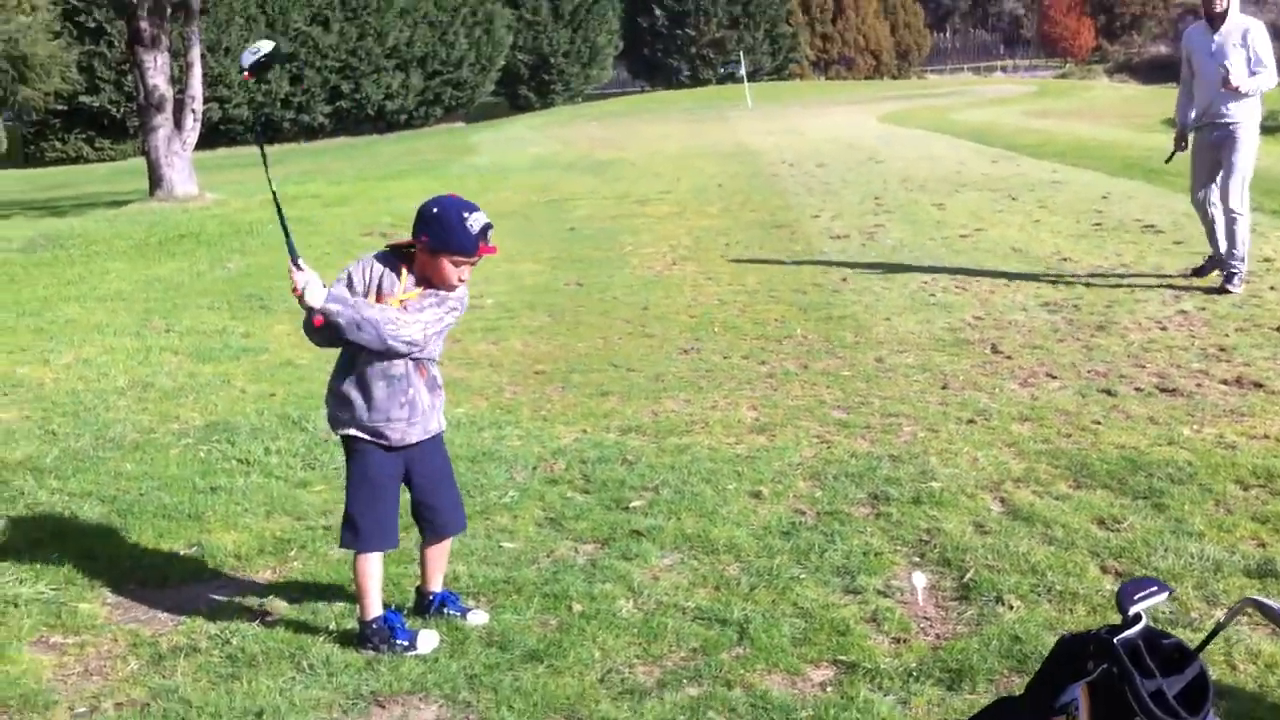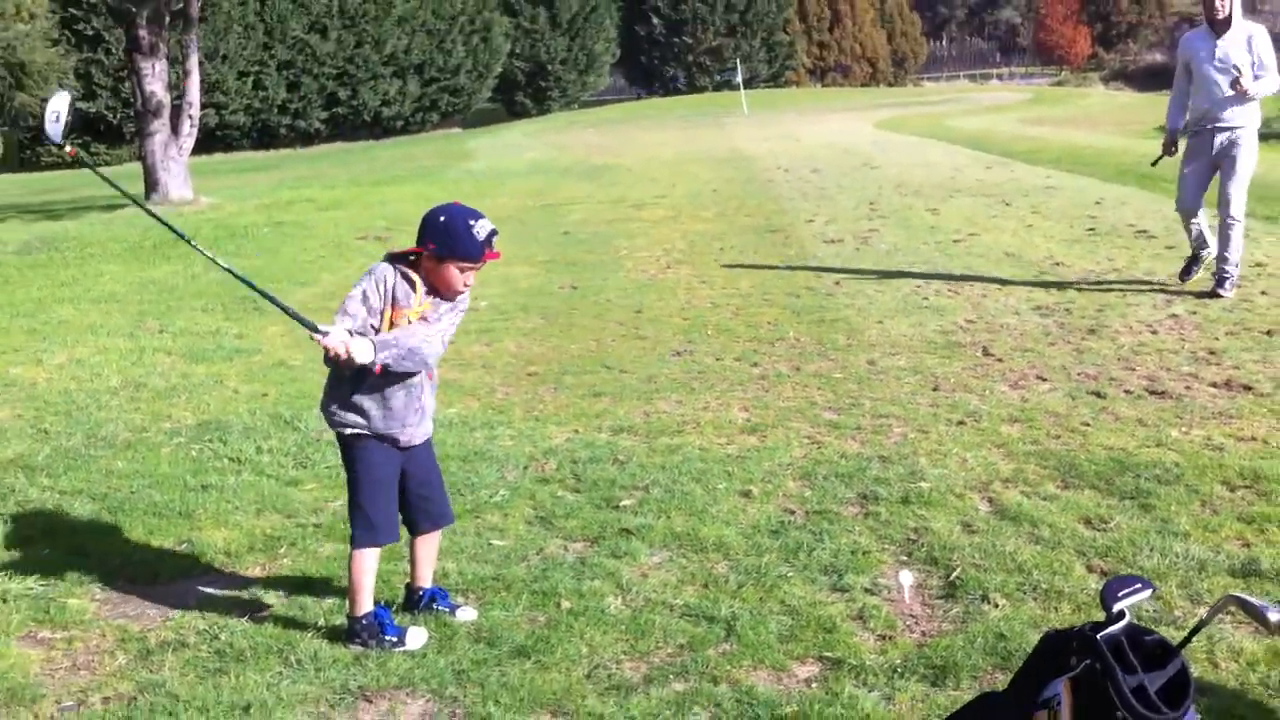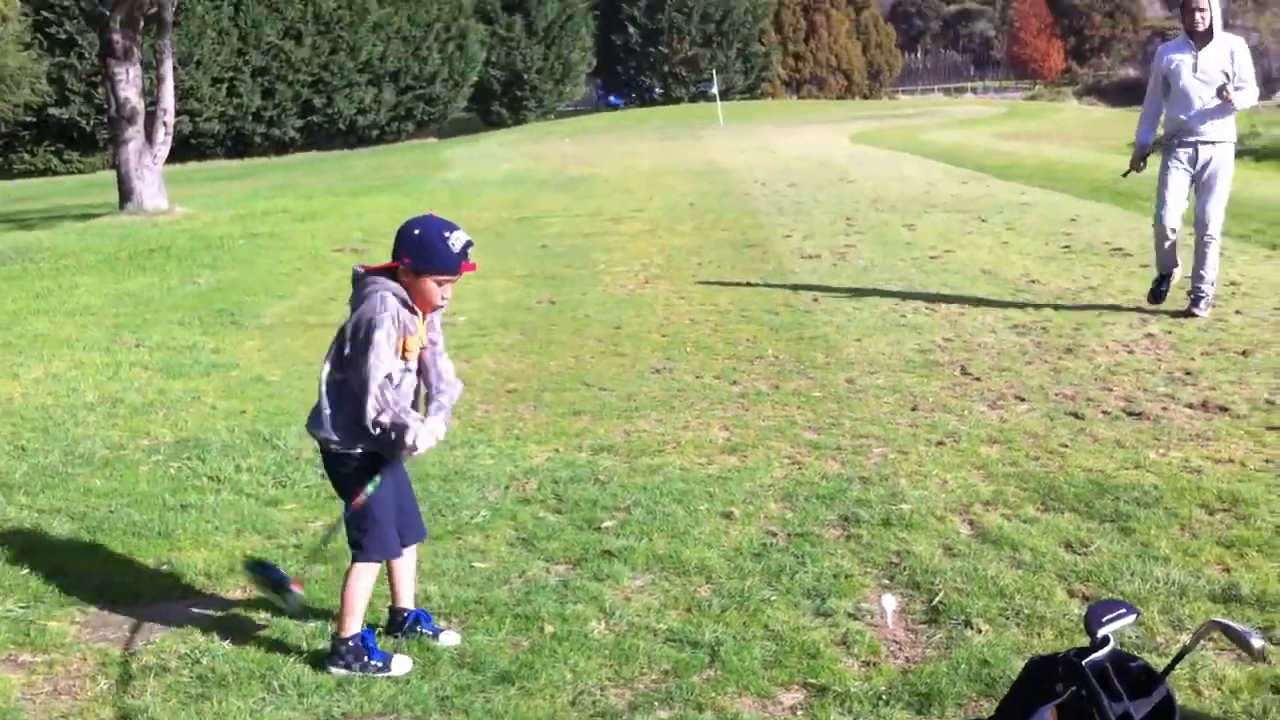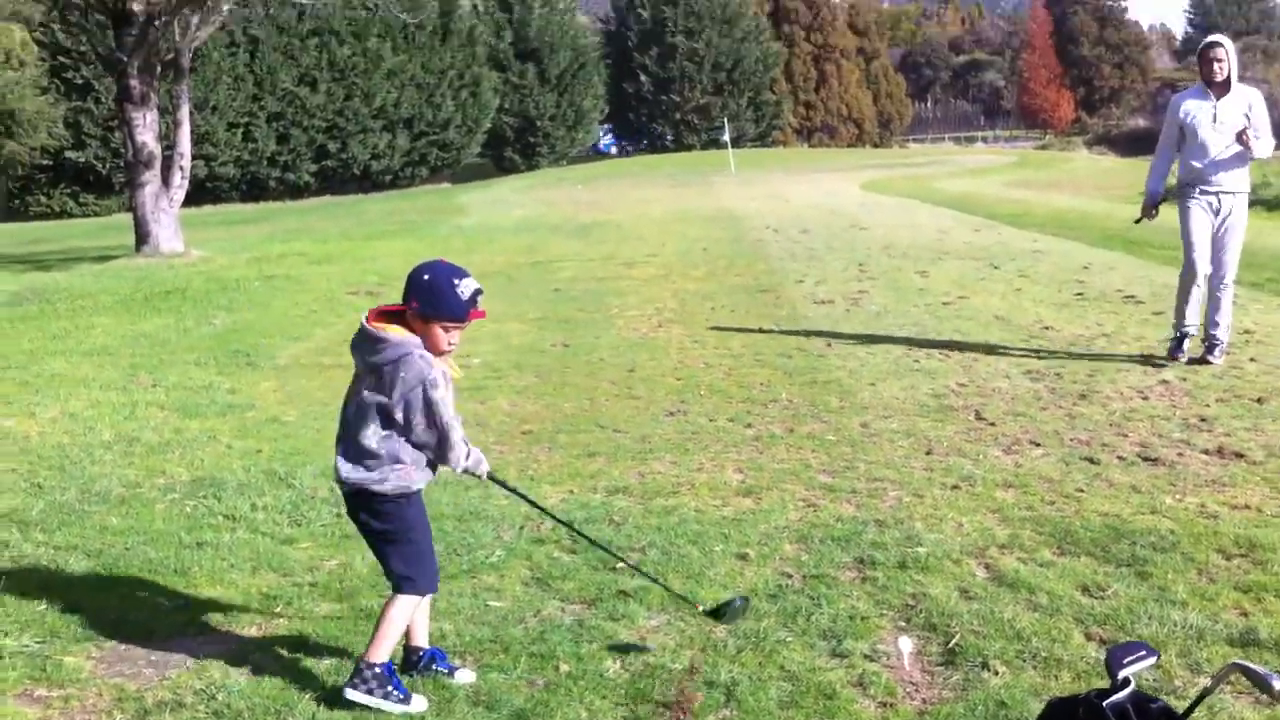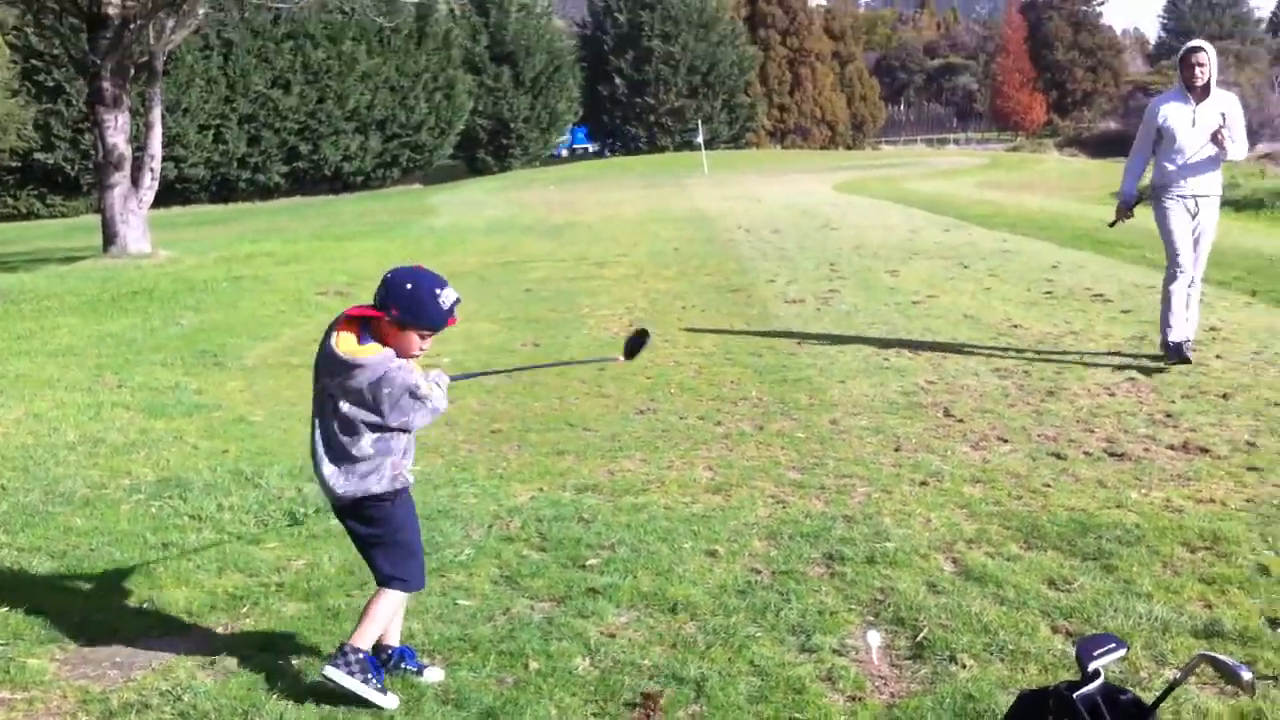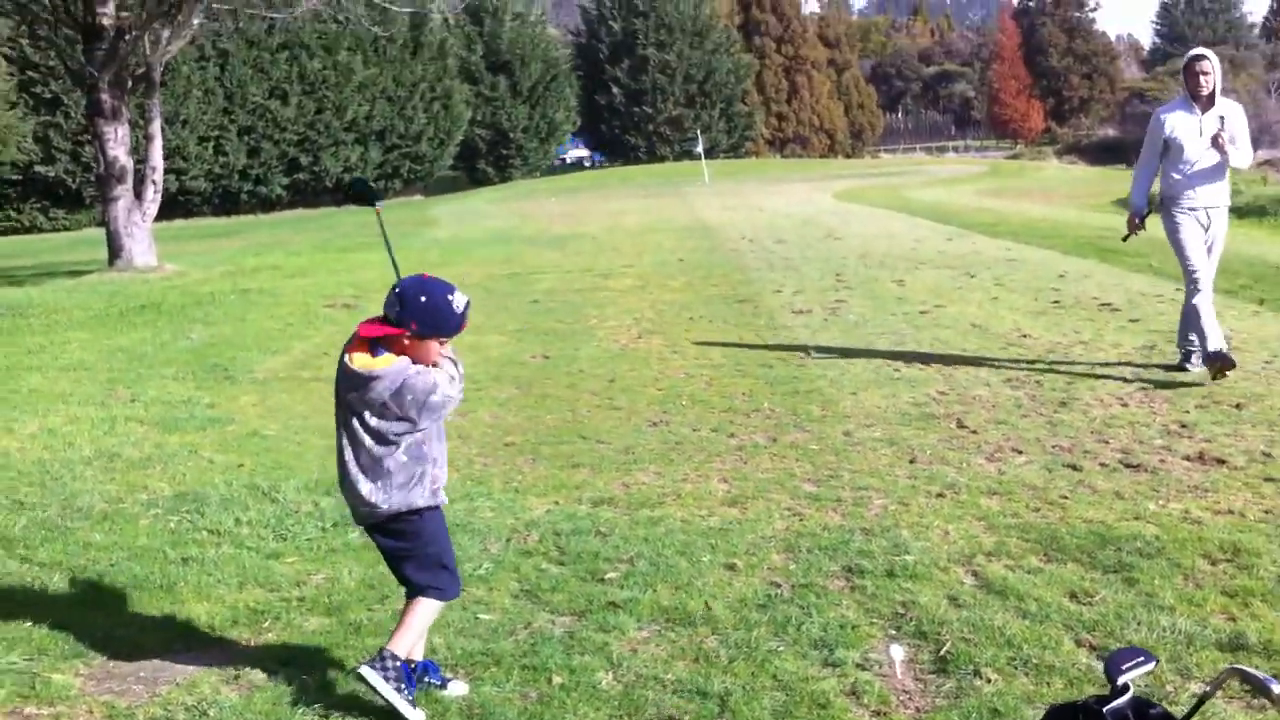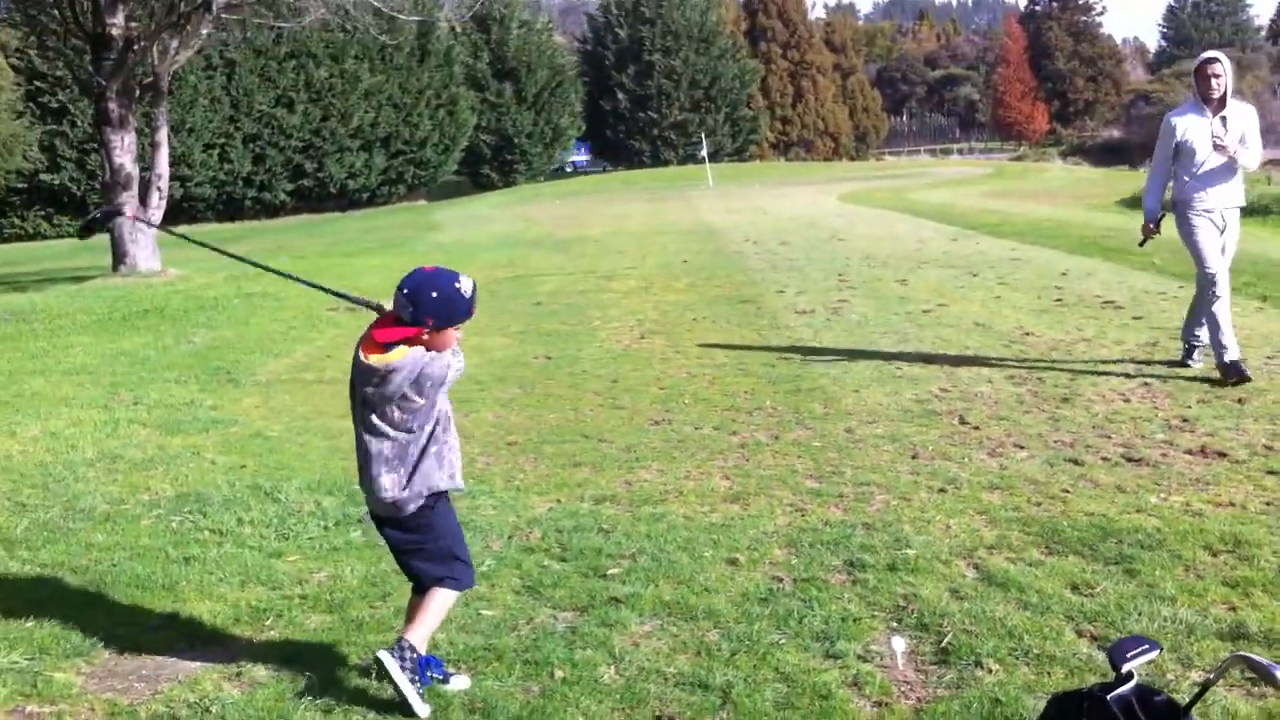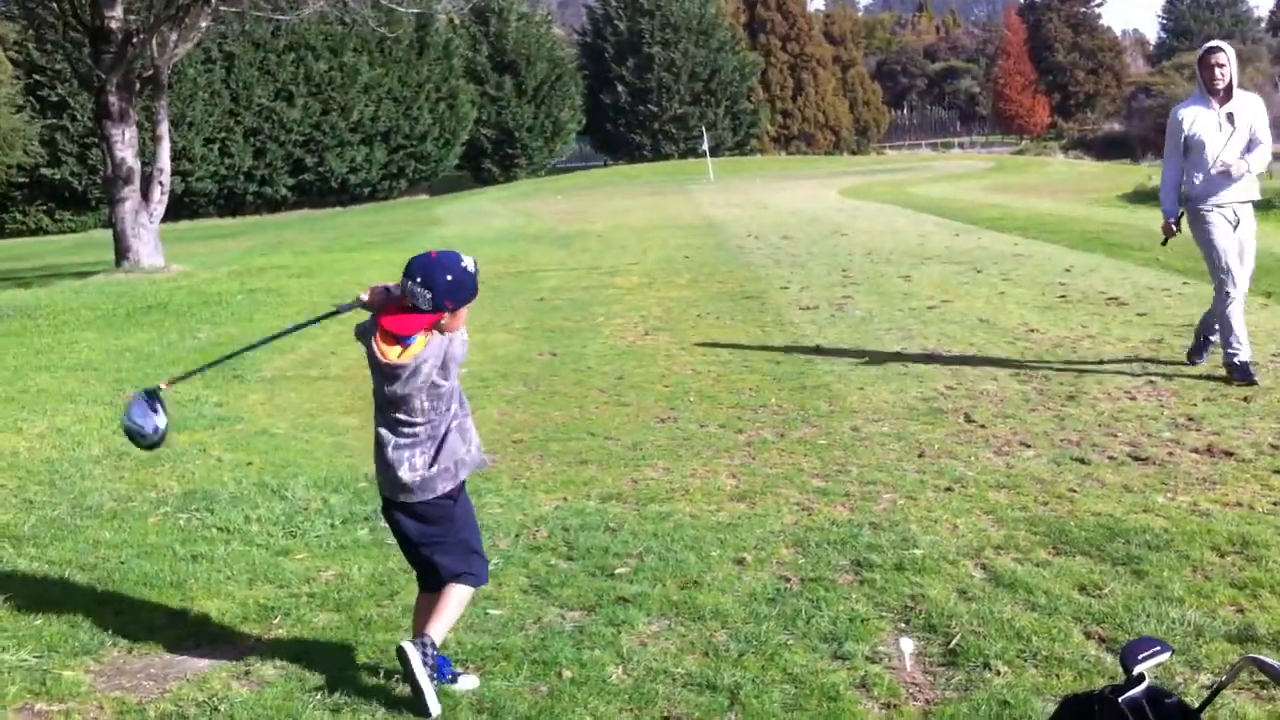
dt=0.1s
person 1, frame 1
left shoulder: (452, 298)
right shoulder: (371, 270)
left elbow: (397, 332)
right elbow: (324, 333)
left wrist: (329, 300)
right wrist: (319, 302)
left hip: (420, 426)
right hip: (367, 426)
left knee: (443, 517)
right knee: (372, 527)
left ankle: (431, 595)
right ankle: (374, 625)
person 1, frame 2
left shoulder: (454, 301)
right shoulder: (383, 279)
left elbow: (421, 352)
right elbow: (344, 333)
left wrist: (368, 348)
right wrist: (341, 345)
left hip: (409, 423)
right hip: (366, 422)
left knee: (431, 511)
right knee: (375, 524)
left ankle: (421, 591)
right ankle: (364, 622)
person 1, frame 3
left shoulder: (424, 313)
right shoulder: (381, 301)
left elbow: (442, 377)
right elbow: (378, 380)
left wrist: (435, 421)
right wrist: (408, 426)
left hip: (388, 439)
right hip: (354, 441)
left knee: (405, 530)
right knee: (376, 541)
left ankle: (404, 614)
right ankle: (349, 645)
person 1, frame 4
left shoulder: (379, 335)
right shoulder: (419, 366)
right elbow: (442, 435)
right wrist: (466, 458)
left hip: (367, 477)
right hip: (387, 485)
left knee: (416, 570)
right knee: (416, 580)
left ankle: (418, 653)
right ankle: (369, 674)
person 1, frame 5
left shoulder: (340, 338)
right shoulder: (395, 376)
right elbow: (429, 405)
left wrist: (422, 381)
right wrist: (437, 384)
left hip: (349, 480)
right hip: (377, 486)
left knee: (396, 568)
right knee: (404, 575)
left ankle: (388, 650)
right ankle: (353, 657)
person 1, frame 6
left shoulder: (357, 352)
right shoulder: (418, 384)
right elbow: (449, 388)
right wrist: (448, 364)
left hip: (372, 497)
right hip: (406, 502)
left knee: (421, 581)
right knee: (438, 583)
left ankle: (412, 666)
right ankle: (390, 661)
person 1, frame 7
left shoulder: (372, 348)
right shoulder: (428, 369)
right elbow: (453, 360)
left wrist: (408, 314)
left hip: (386, 491)
right hip: (420, 493)
left knee: (428, 575)
right knee: (452, 575)
left ankle: (418, 660)
right ankle: (405, 651)
person 1, frame 8
left shoulder: (381, 339)
right shoulder: (449, 350)
left wrist: (388, 302)
right wrist: (394, 303)
left hip: (396, 485)
right hip: (438, 487)
left knee: (434, 573)
right knee: (465, 571)
left ankle: (425, 658)
right ankle: (425, 645)
person 2, frame 1
left shoulder: (1250, 29)
right shoulder: (1192, 35)
left elbow: (1269, 75)
left wrist: (1242, 85)
right wrist: (1182, 125)
left hip: (1241, 126)
right hip: (1206, 127)
left knee: (1234, 199)
right knee: (1201, 196)
left ankle: (1235, 269)
right ankle: (1220, 254)
person 2, frame 2
left shoulder: (1254, 34)
right shoulder: (1190, 41)
right elbow: (1181, 88)
left wrist: (1251, 88)
right wrist: (1172, 130)
left hip: (1241, 133)
right hip: (1202, 132)
left knee: (1232, 208)
right knee: (1186, 204)
left ankle: (1227, 274)
right ankle: (1202, 249)
person 2, frame 3
left shoulder: (1233, 47)
right shoulder: (1166, 53)
left elbow: (1251, 91)
right elbow: (1153, 101)
left wrist: (1234, 98)
right wrist: (1142, 145)
left hip: (1218, 148)
right hip: (1178, 147)
left knee: (1209, 226)
right knee: (1166, 220)
left ankle: (1202, 293)
right ankle: (1166, 270)
person 2, frame 4
left shoulder: (1251, 99)
right shoulder: (1182, 103)
left elbow: (1267, 145)
right elbow: (1166, 150)
left wrist: (1252, 146)
right wrist: (1152, 193)
left hip: (1235, 197)
right hip: (1195, 194)
left knee: (1224, 275)
right knee: (1196, 264)
left ankle: (1216, 341)
right ankle: (1182, 332)
person 2, frame 5
left shoulder: (1227, 103)
right shoulder: (1160, 106)
left elbow: (1241, 148)
right elbow: (1140, 152)
left wrist: (1226, 147)
right wrist: (1127, 195)
left hip: (1207, 199)
right hip: (1170, 196)
left knee: (1193, 275)
right knee: (1179, 264)
left ankle: (1183, 338)
right ankle: (1172, 339)
person 2, frame 6
left shoulder: (1232, 112)
right shoulder: (1165, 116)
left elbow: (1245, 157)
right elbow: (1148, 164)
left wrist: (1229, 152)
right wrist: (1137, 207)
left hip: (1217, 210)
right hip: (1180, 209)
left knee: (1200, 280)
right knee: (1199, 278)
left ankle: (1189, 348)
right ankle: (1213, 351)
person 2, frame 7
left shoulder: (1244, 113)
right shoulder: (1176, 120)
left elbow: (1254, 157)
right elbow: (1160, 168)
left wrist: (1235, 152)
right wrist: (1150, 213)
left hip: (1229, 212)
right hip: (1193, 211)
left knee: (1210, 283)
right knee: (1216, 281)
left ankle: (1192, 343)
right ankle: (1228, 359)
person 2, frame 8
left shoulder: (1252, 105)
right shoulder: (1183, 114)
left elbow: (1263, 150)
right elbow: (1172, 166)
left wrist: (1243, 166)
right wrist: (1169, 213)
left hip: (1242, 208)
right hip: (1206, 210)
left knee: (1235, 285)
right knee: (1230, 282)
left ankle: (1206, 333)
right ankle: (1238, 359)
